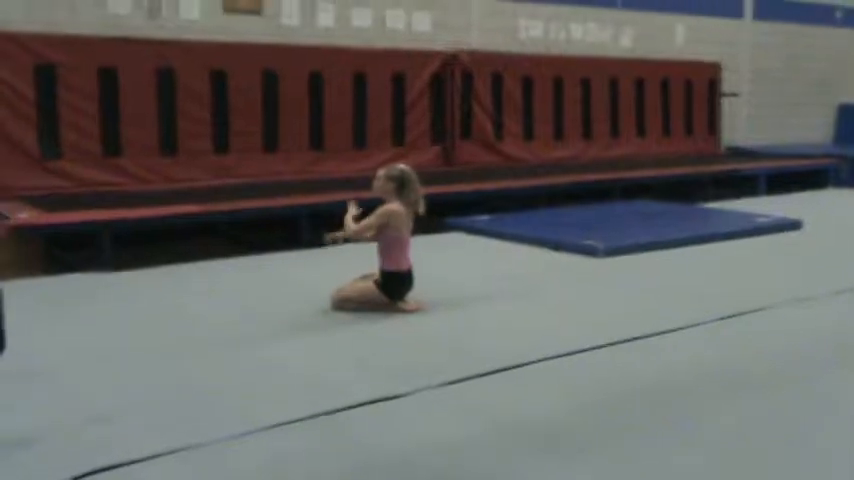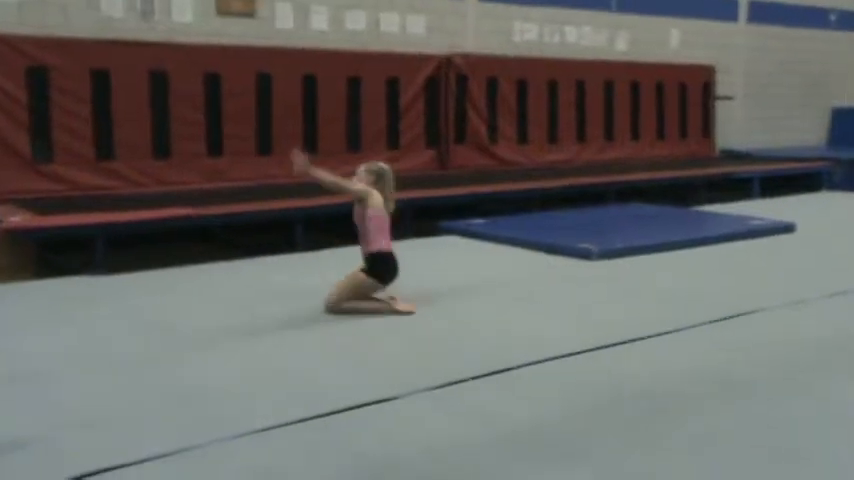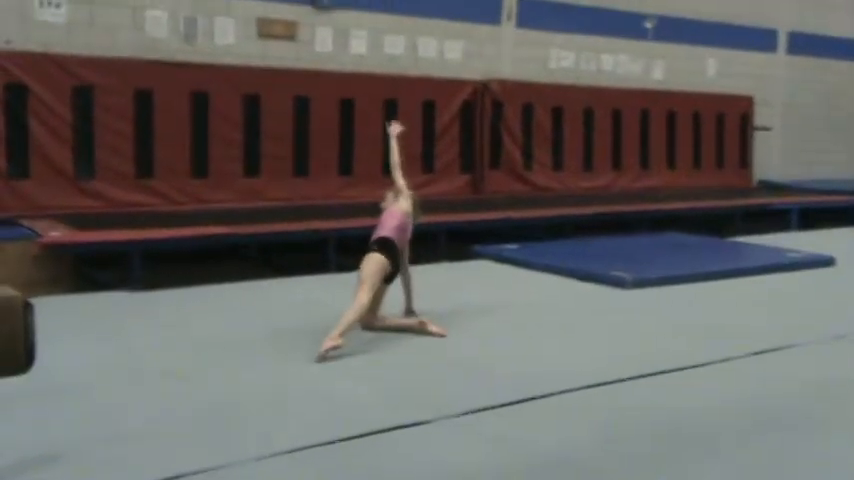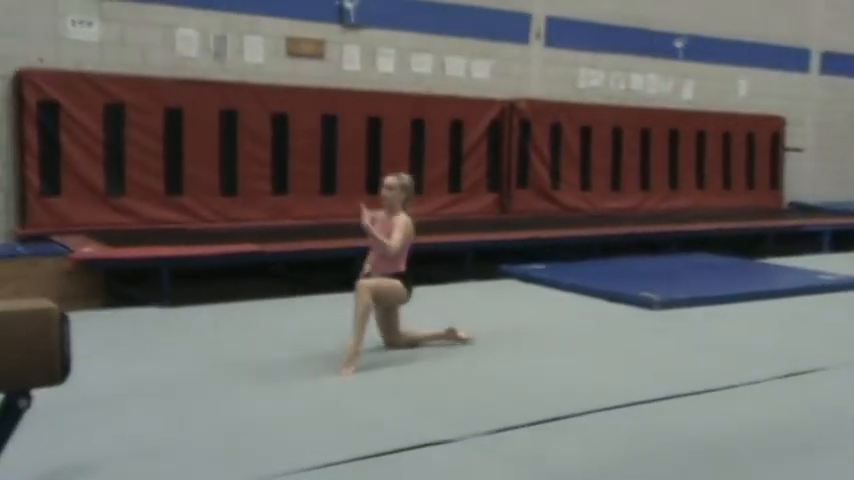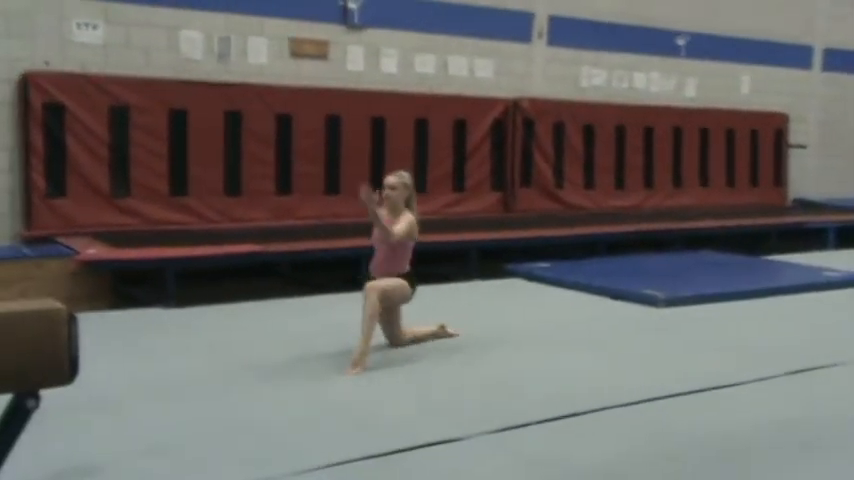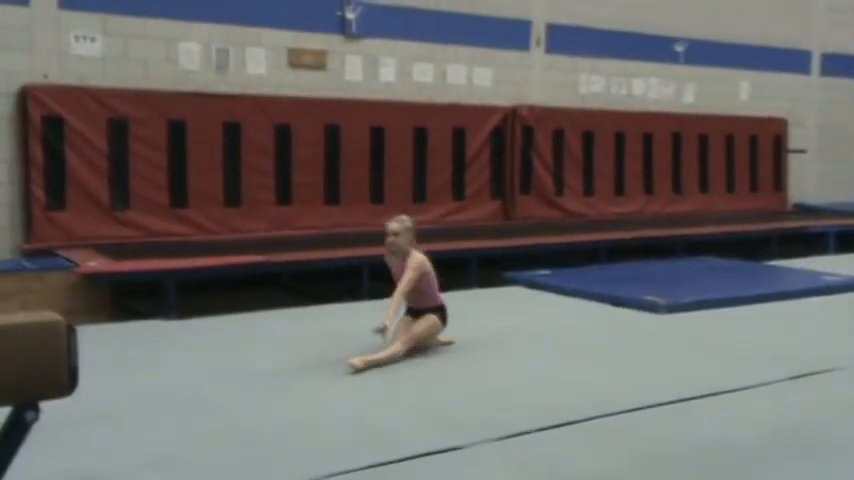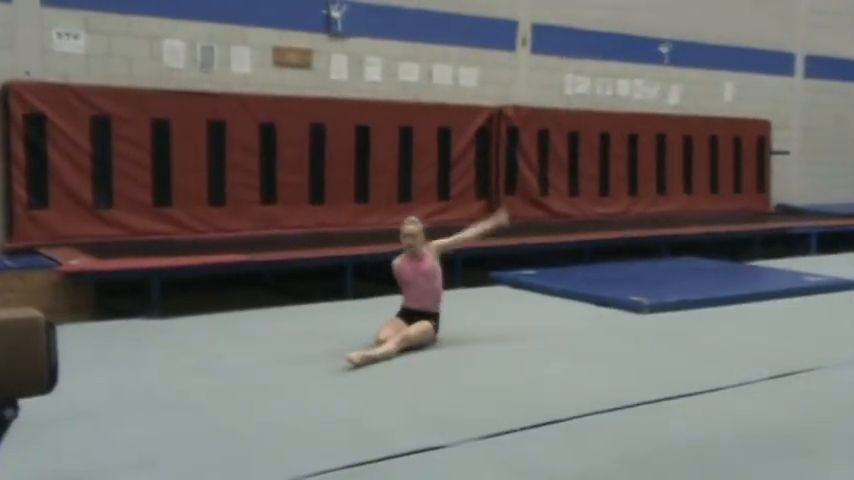
dt=0.5s
person 1, frame 1
left shoulder: (389, 210)
right shoulder: (401, 208)
left elbow: (351, 232)
right elbow: (372, 236)
left wrist: (350, 214)
right wrist: (341, 235)
left hip: (393, 280)
right hip: (400, 276)
left knee: (338, 299)
right knee: (348, 287)
left ankle: (395, 304)
right ankle: (393, 298)
person 1, frame 2
left shoulder: (367, 192)
right shoulder: (376, 200)
left elbow: (338, 182)
left wrist: (308, 169)
left hip: (379, 265)
right hip: (385, 263)
left knee: (332, 303)
right knee: (340, 296)
left ankle: (388, 306)
right ankle: (386, 302)
person 1, frame 3
left shoulder: (403, 198)
right shoulder: (403, 229)
left elbow: (396, 167)
right elbow: (404, 268)
left wrist: (393, 136)
right wrist: (409, 306)
left hip: (383, 250)
right hip: (390, 258)
left knee: (364, 293)
right knee: (367, 320)
left ankle: (336, 336)
right ankle: (417, 324)
person 1, frame 4
left shoulder: (403, 221)
right shoulder: (378, 216)
left elbow: (391, 250)
left wrist: (369, 228)
right wrist: (367, 267)
left hip: (398, 284)
right hip: (385, 283)
left knee: (362, 286)
right knee: (392, 340)
left ankle: (353, 353)
right ankle: (444, 334)
person 1, frame 5
left shoulder: (408, 219)
right shoulder: (382, 212)
left elbow: (394, 236)
left wrist: (375, 213)
left hip: (402, 282)
right hip: (380, 280)
left knee: (371, 288)
right knee: (396, 339)
left ankle: (361, 356)
right ankle: (437, 330)
person 1, frame 6
left shoulder: (417, 260)
right shoulder: (390, 256)
left elbow: (401, 291)
left wrist: (387, 321)
left hip: (434, 313)
right hip: (414, 310)
left knee: (405, 340)
right knee: (397, 342)
right ankle: (430, 340)
person 1, frame 7
left shoulder: (433, 249)
right shoulder: (397, 264)
left elbow: (466, 236)
left wrist: (494, 221)
left hip: (429, 318)
right hip: (406, 314)
left knee: (402, 338)
right knee: (382, 337)
left ankle: (369, 355)
